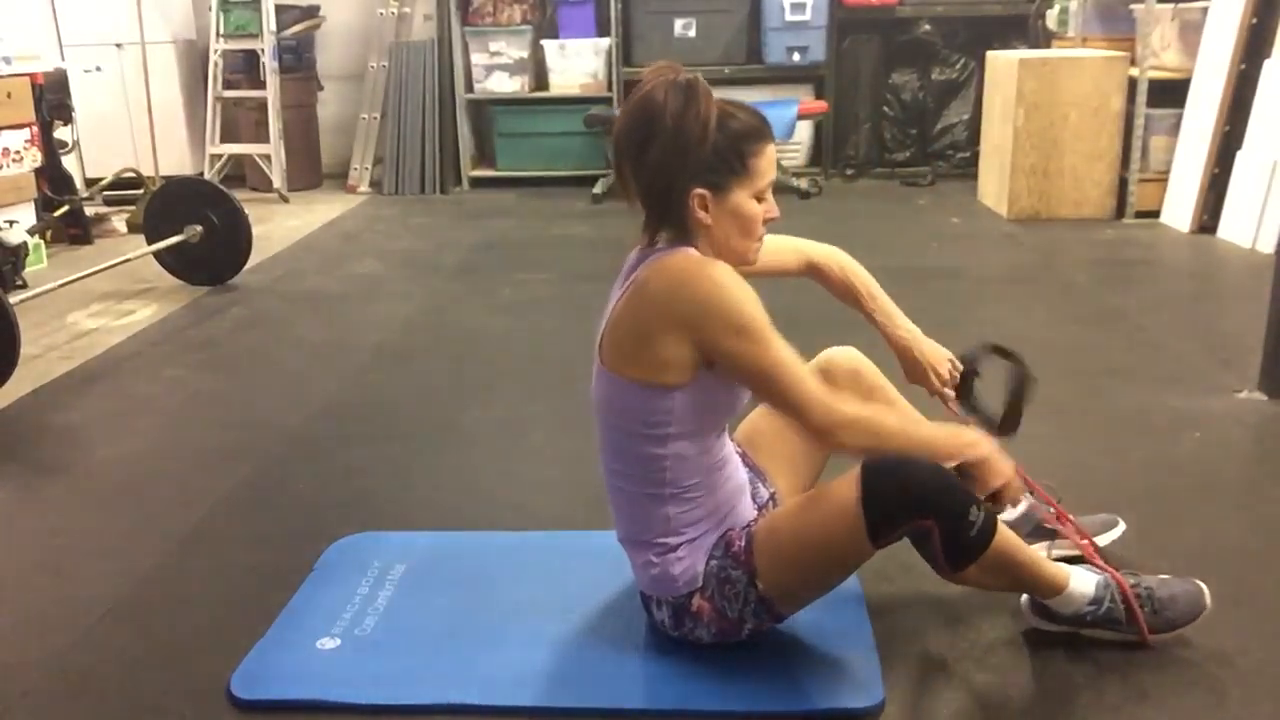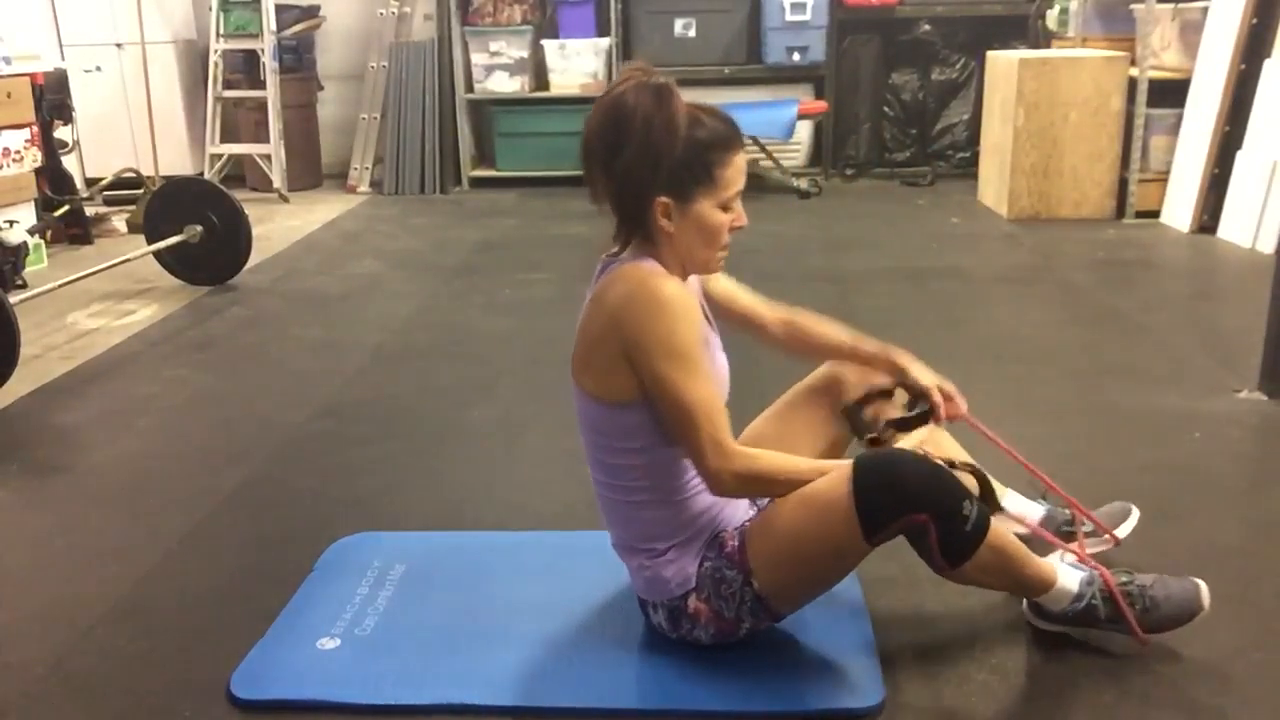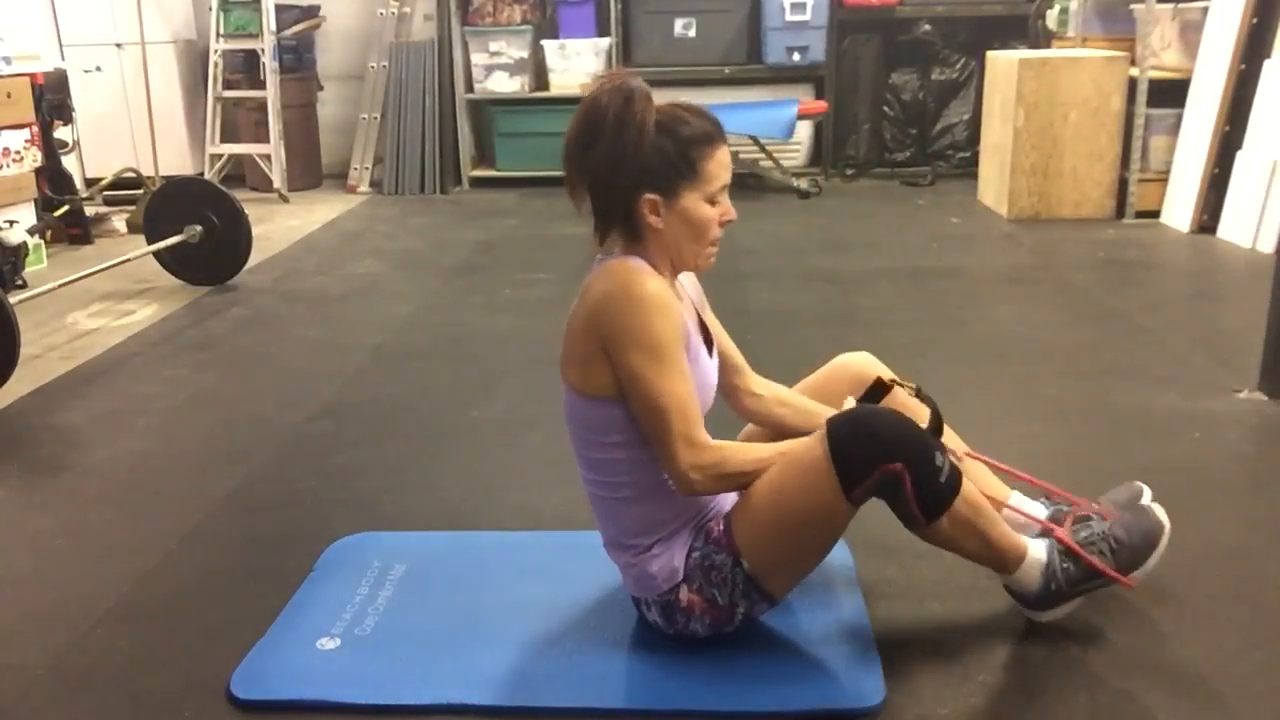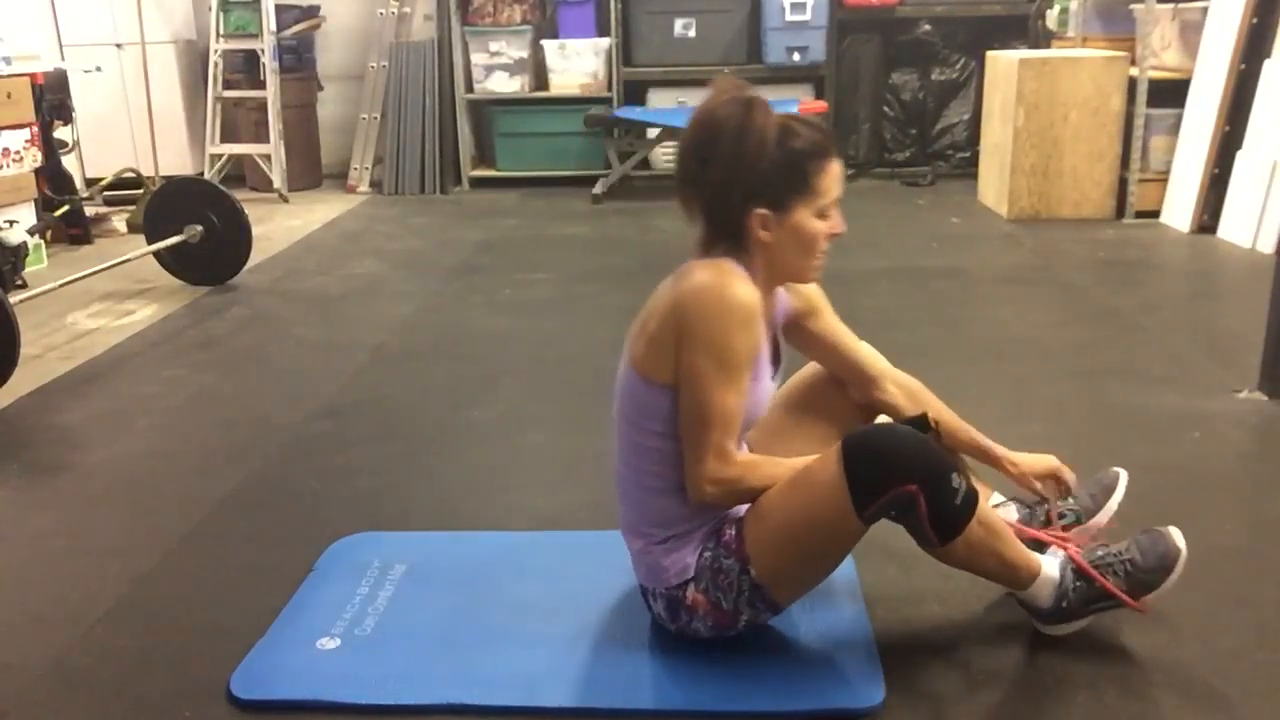
dt=0.4s
person 1, frame 1
left shoulder: (678, 253)
right shoulder: (695, 284)
left elbow: (822, 259)
right elbow: (831, 422)
left wrist: (907, 335)
right wrist: (969, 445)
left hip: (714, 516)
right hip: (701, 586)
left knee: (842, 368)
right knee: (912, 488)
left ankle: (1010, 520)
right ankle: (1072, 598)
person 1, frame 2
left shoulder: (655, 264)
right shoulder: (650, 295)
left elbow: (778, 322)
right elbow: (725, 466)
left wrist: (897, 362)
right wrist: (875, 468)
left hip: (711, 527)
right hip: (697, 588)
left knee: (853, 382)
right knee: (904, 484)
left ankle: (1028, 524)
right ankle: (1067, 596)
person 1, frame 3
left shoulder: (659, 274)
right shoulder: (633, 292)
left elbow: (748, 390)
right elbow: (693, 464)
left wrist: (851, 432)
right wrist: (849, 446)
left hip: (700, 533)
right hip: (688, 582)
left knee: (859, 374)
right knee: (875, 440)
left ankle: (1032, 521)
right ankle: (1040, 574)
person 1, frame 4
left shoulder: (771, 284)
right shoulder: (723, 296)
left elbow: (886, 385)
right elbow: (712, 477)
left wrist: (1002, 458)
right wrist: (847, 467)
left hip: (716, 532)
right hip: (698, 584)
left knee: (862, 367)
right knee: (892, 459)
left ankle: (1007, 521)
right ankle: (1051, 589)
